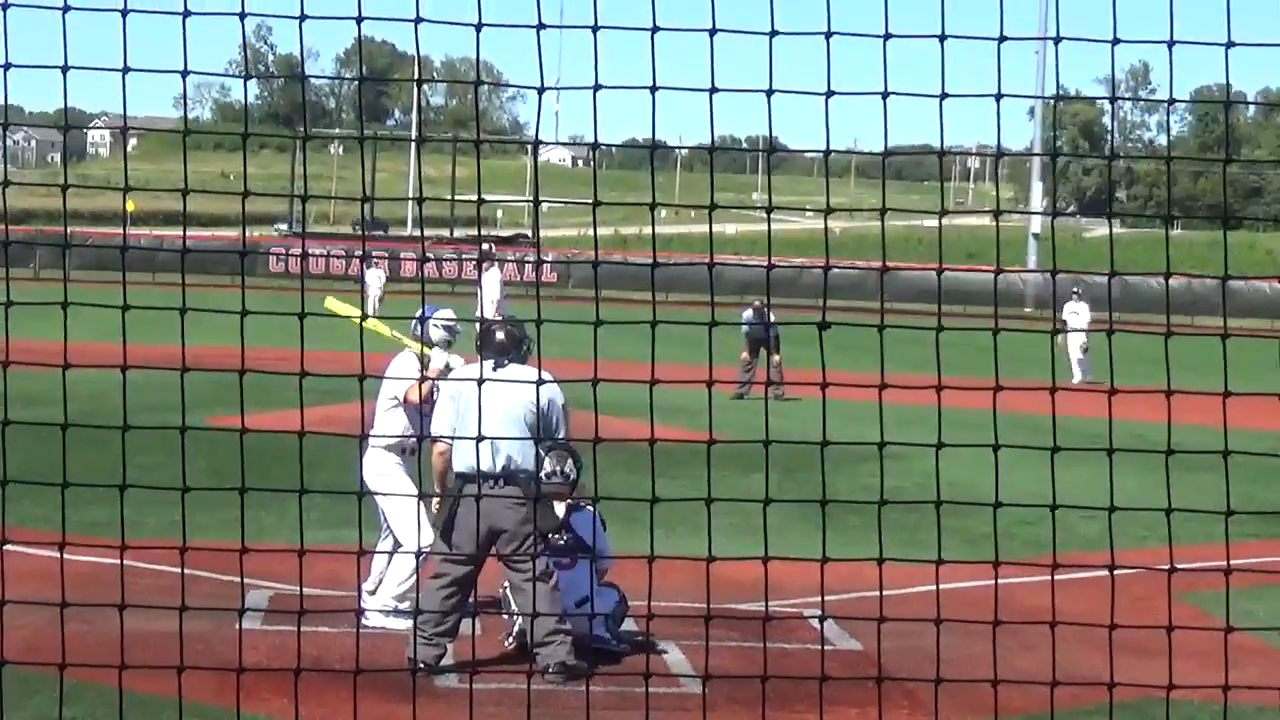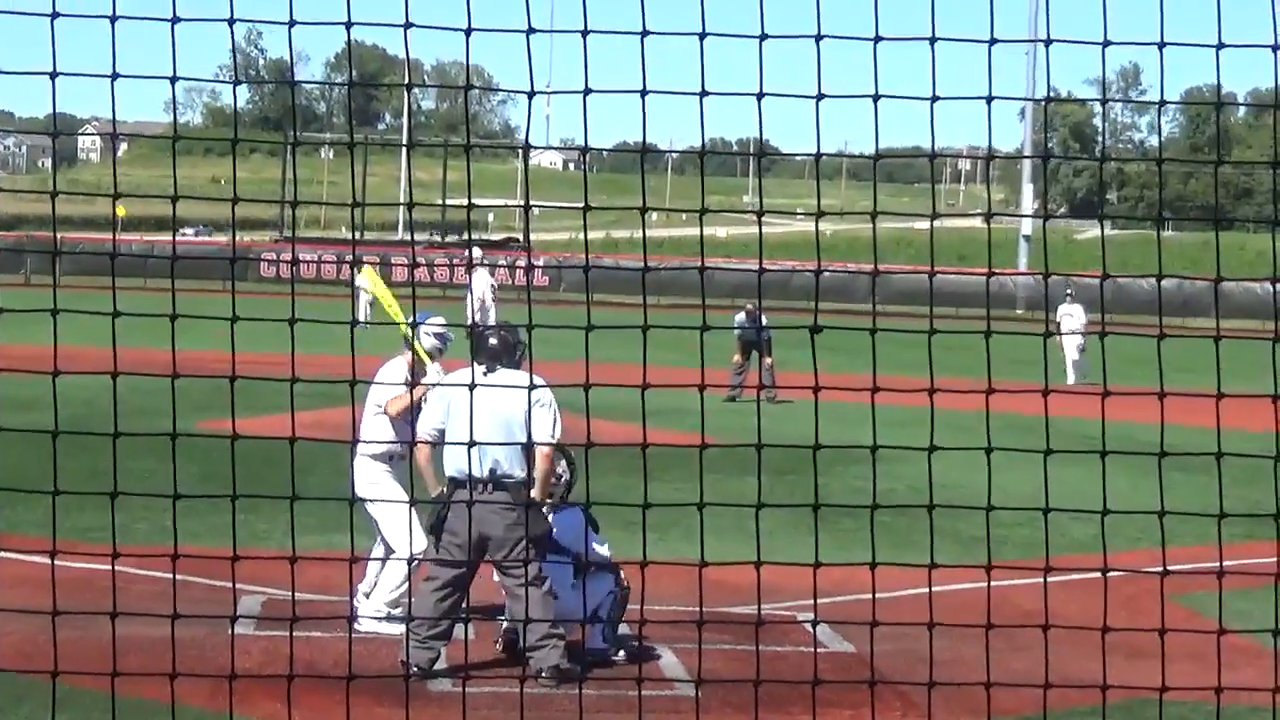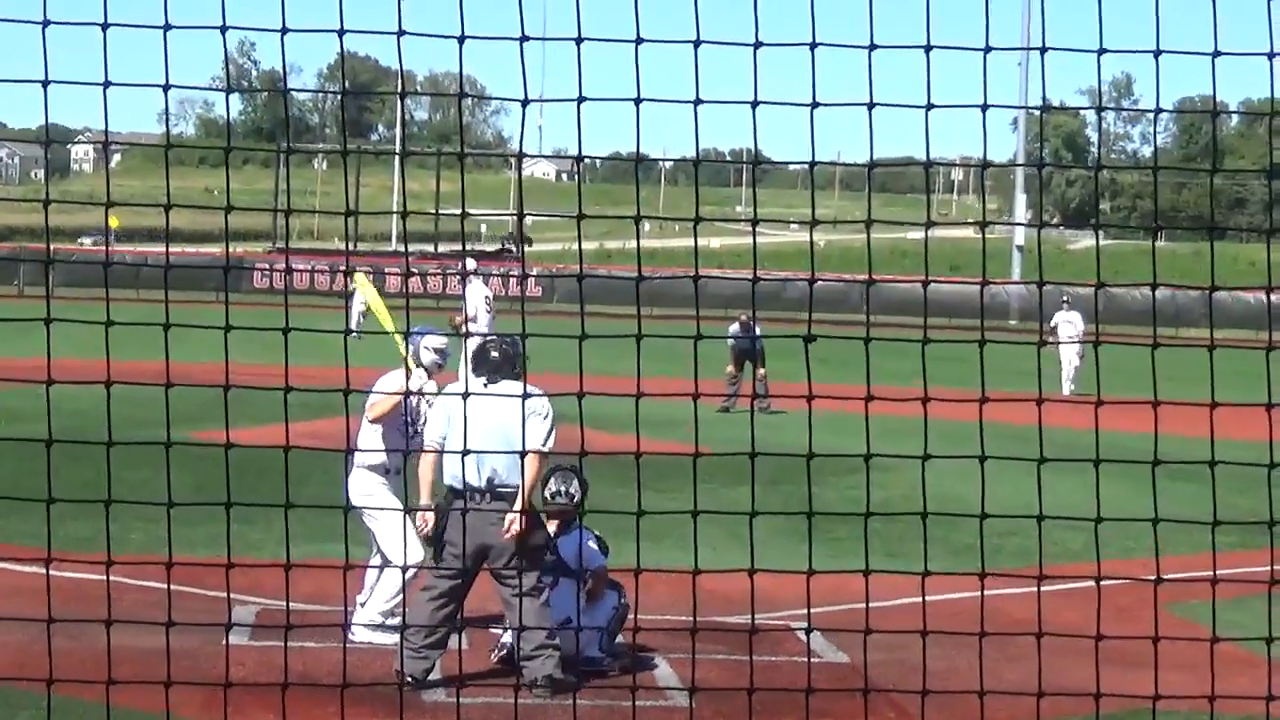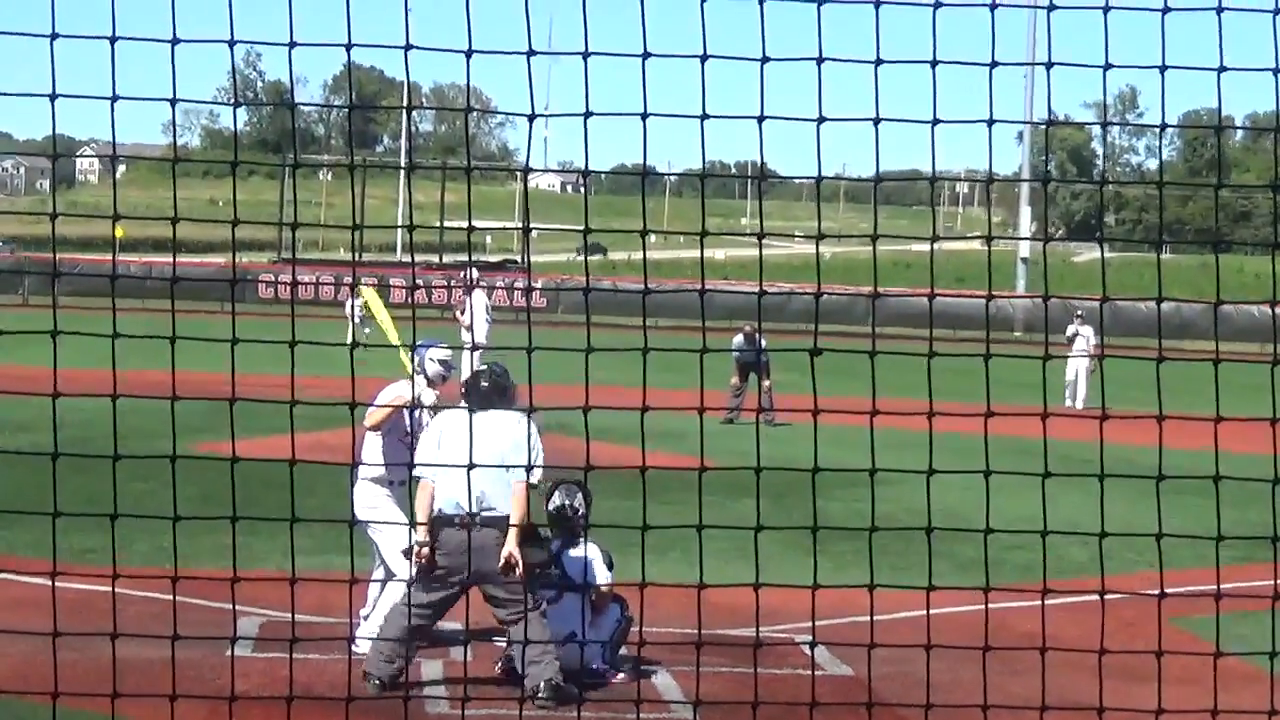
dt=0.7s
person 1, frame 1
left shoulder: (458, 379)
right shoulder: (541, 383)
left elbow: (441, 448)
right elbow: (559, 443)
left wrist: (440, 490)
left hip: (468, 494)
right hip: (519, 496)
left knee: (447, 577)
right knee: (535, 579)
left ankle: (424, 653)
right ankle: (556, 658)
person 1, frame 2
left shoulder: (451, 383)
right shoulder: (533, 387)
left elbow: (422, 444)
right elbow: (546, 450)
left wrist: (436, 491)
right wrist: (537, 496)
left hip: (460, 500)
right hip: (510, 501)
left knee: (441, 582)
right knee: (529, 584)
left ankle: (417, 658)
right ankle: (549, 662)
person 1, frame 3
left shoulder: (452, 394)
right shoulder: (532, 398)
left elbow: (430, 450)
right elbow: (533, 455)
left wrist: (426, 504)
right wrist: (521, 508)
left hip: (459, 509)
right hip: (508, 509)
left knee: (437, 592)
right knee: (526, 593)
left ankle: (412, 668)
right ankle: (543, 672)
person 1, frame 4
left shoulder: (442, 421)
right shoulder: (520, 424)
left elbow: (425, 481)
right elbow: (520, 484)
left wrist: (422, 534)
right wrist: (513, 538)
left hip: (448, 533)
right hip: (495, 535)
left knee: (417, 605)
right knee: (524, 611)
left ankle: (379, 671)
right ankle: (545, 682)
person 2, frame 1
left shoulder: (423, 365)
right shoulder: (406, 363)
left elbow: (438, 403)
right elbow: (415, 398)
left wrist: (452, 373)
right wrist: (435, 371)
left hip: (395, 462)
right hip: (385, 462)
left knee: (395, 535)
right knee: (418, 539)
left ankle: (373, 595)
right ankle: (380, 609)
person 2, frame 2
left shoulder: (415, 375)
right shoulder: (395, 371)
right elbow: (394, 409)
left wrist: (439, 387)
right wrist: (426, 384)
left hip: (387, 468)
right hip: (374, 470)
left knee: (391, 539)
right knee: (412, 545)
left ankle: (368, 597)
right ankle: (372, 613)
person 2, frame 3
left shoulder: (418, 390)
right shoulder: (393, 382)
right elbow: (373, 415)
left wrist: (433, 403)
right wrist: (409, 388)
left hip: (389, 480)
right hip: (371, 482)
left knee: (388, 550)
right knee: (409, 556)
left ankle: (368, 610)
right ankle: (366, 624)
person 2, frame 4
left shoulder: (423, 403)
right shoulder: (397, 392)
right elbow: (370, 422)
left wrist: (432, 412)
right wrist: (407, 397)
left hip: (395, 493)
right hip: (375, 494)
left knee: (391, 563)
right knee: (411, 568)
left ankle: (371, 621)
right ankle: (369, 636)
person 3, frame 1
right shoulder: (589, 515)
right elbow: (602, 564)
right hip: (581, 613)
left knee: (510, 587)
right knee: (613, 594)
left ankle: (521, 631)
right ankle: (599, 634)
person 3, frame 2
right shoulder: (574, 515)
right elbow: (602, 559)
right wrist: (580, 565)
right hip: (561, 608)
right knee: (612, 576)
left ankle: (511, 633)
right ankle: (601, 645)
person 3, frame 3
right shoulder: (581, 536)
right elbow: (600, 576)
right wrist: (587, 599)
right hip: (569, 637)
right knee: (614, 592)
left ankle: (508, 647)
right ankle: (594, 655)
person 3, frame 4
right shoulder: (588, 550)
right elbow: (604, 593)
right wrist: (589, 611)
right hip: (573, 652)
right knee: (617, 606)
left ankle: (512, 660)
right ankle: (599, 667)
